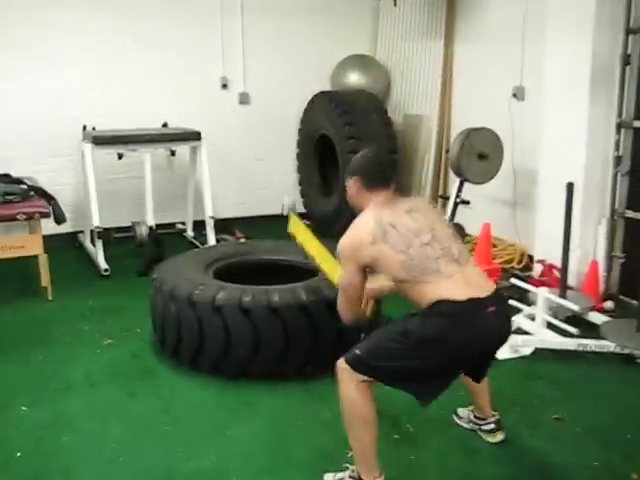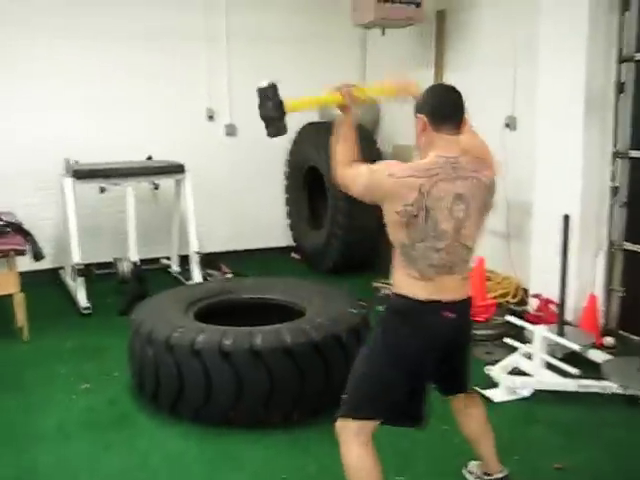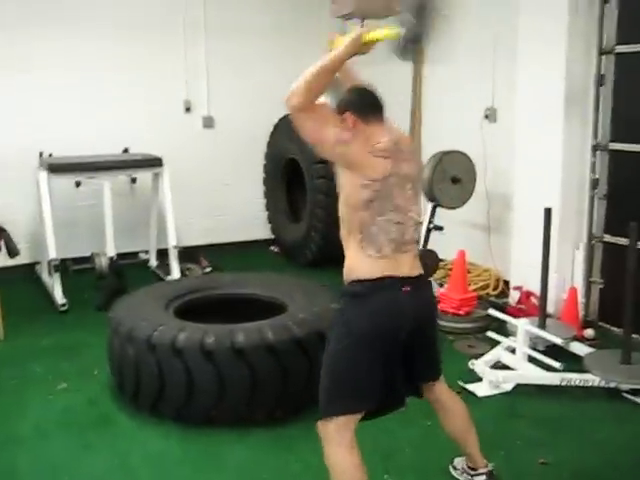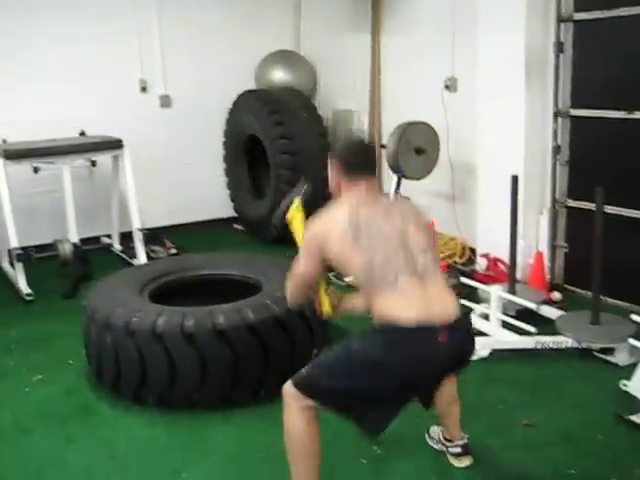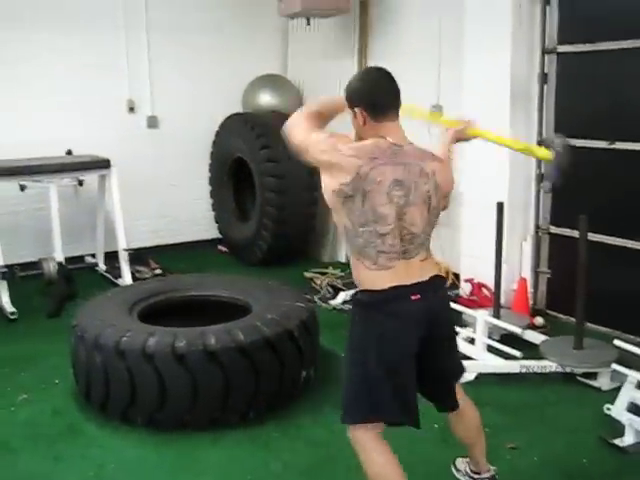
dt=0.5s
person 1, frame 1
left shoulder: (356, 237)
right shoulder: (425, 206)
left elbow: (350, 314)
left wrist: (361, 292)
left hip: (455, 321)
right hip: (498, 313)
left knee: (350, 372)
right ankle: (487, 419)
person 1, frame 2
left shoulder: (397, 179)
right shoulder: (484, 167)
left elbow: (344, 173)
right elbow: (463, 127)
left wrist: (345, 114)
right wrist: (415, 90)
left hip: (409, 317)
right hip: (459, 313)
left knee: (352, 429)
right knee: (460, 393)
person 1, frame 3
left shoulder: (360, 154)
right shoulder: (405, 147)
left elbow: (298, 105)
right elbow: (366, 105)
left wrist: (341, 52)
right wrist: (347, 70)
left hip: (372, 302)
right hip: (416, 295)
left knee: (335, 425)
right knee: (433, 385)
person 1, frame 4
left shoulder: (324, 226)
right shoulder: (412, 211)
left elbow: (295, 296)
left hip: (404, 347)
right hip: (458, 337)
left knee: (296, 396)
right ankle: (454, 441)
person 1, frame 5
left shoulder: (339, 160)
right shoulder: (436, 169)
left elbow: (295, 124)
left wrist: (337, 103)
right wrist: (448, 145)
left hip: (379, 309)
right hip: (432, 297)
left knee: (364, 432)
right knee: (452, 394)
